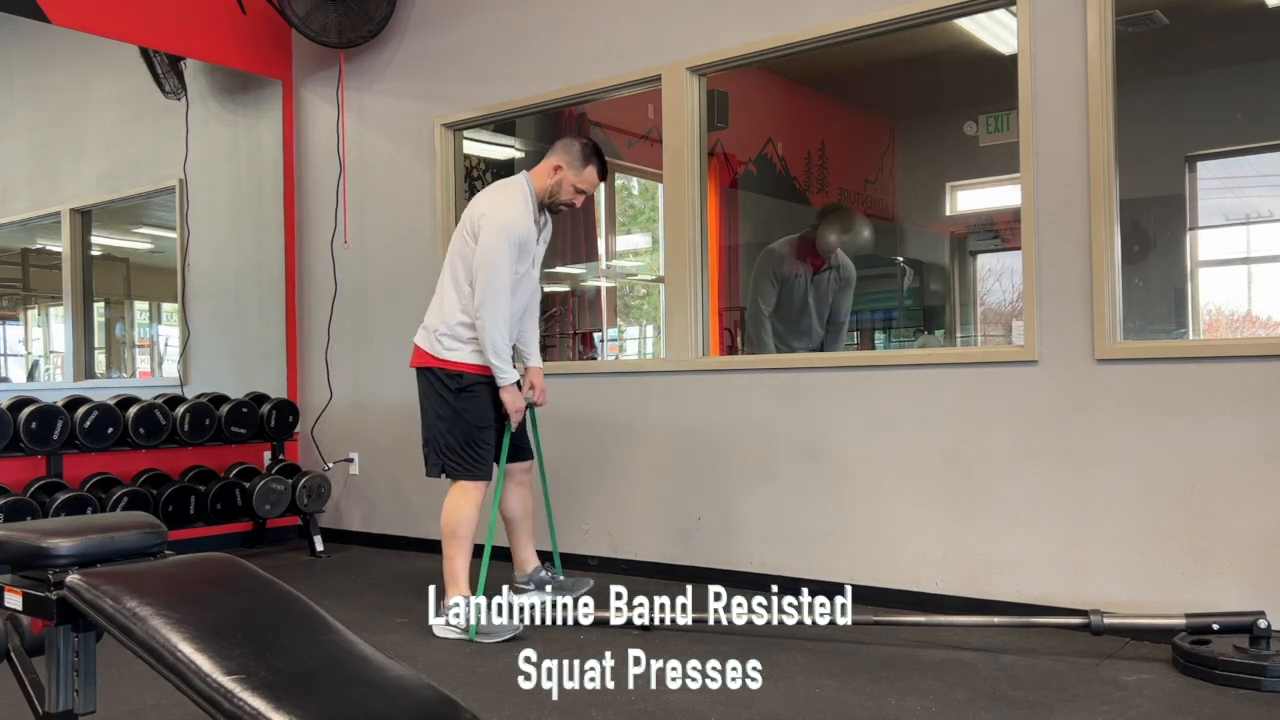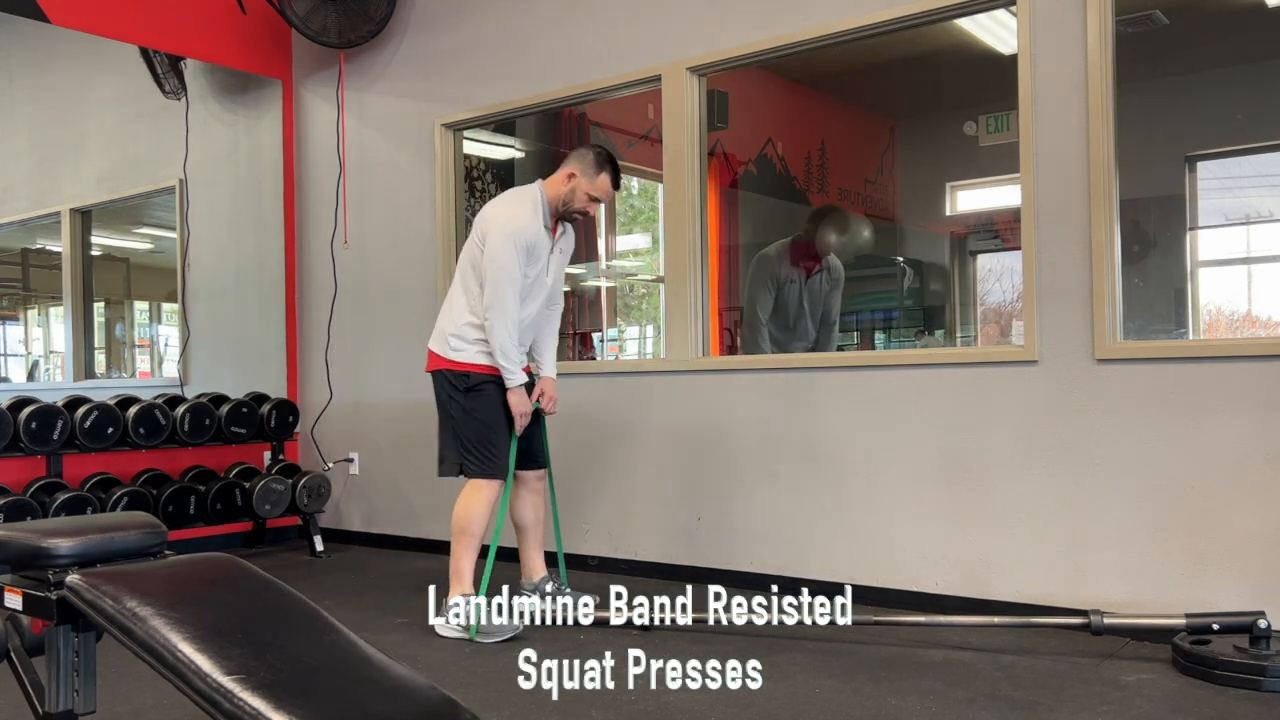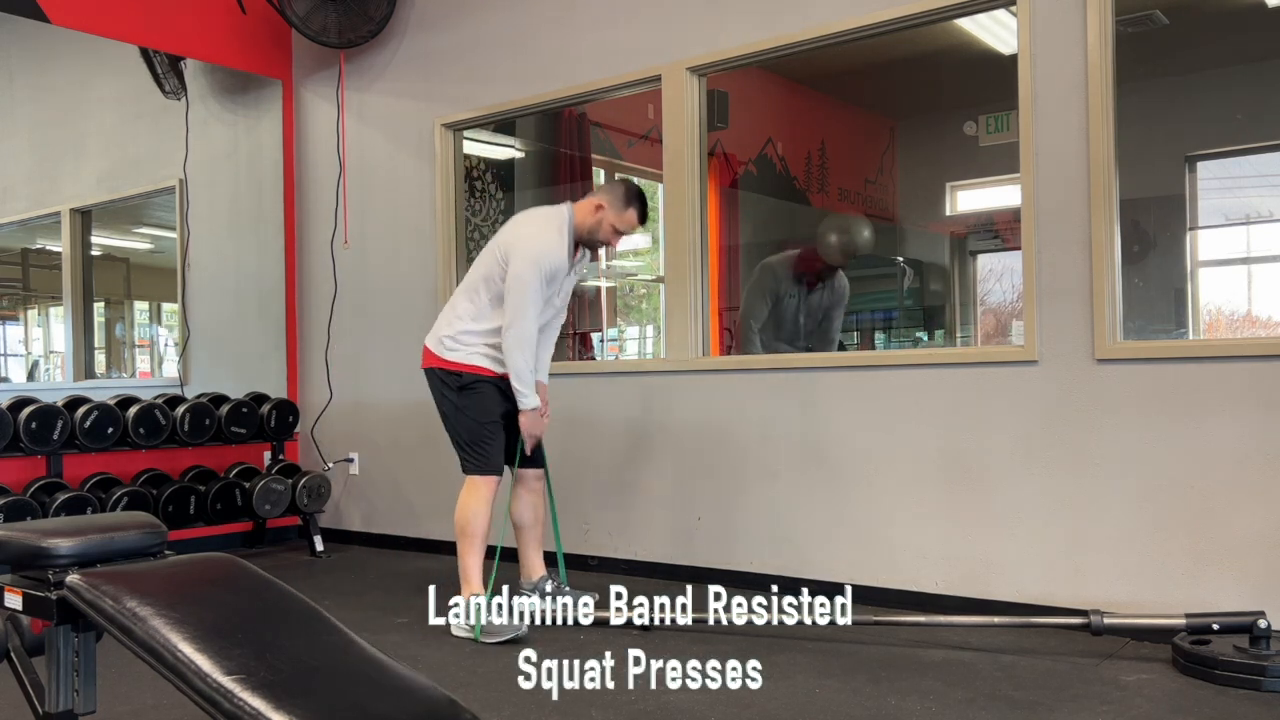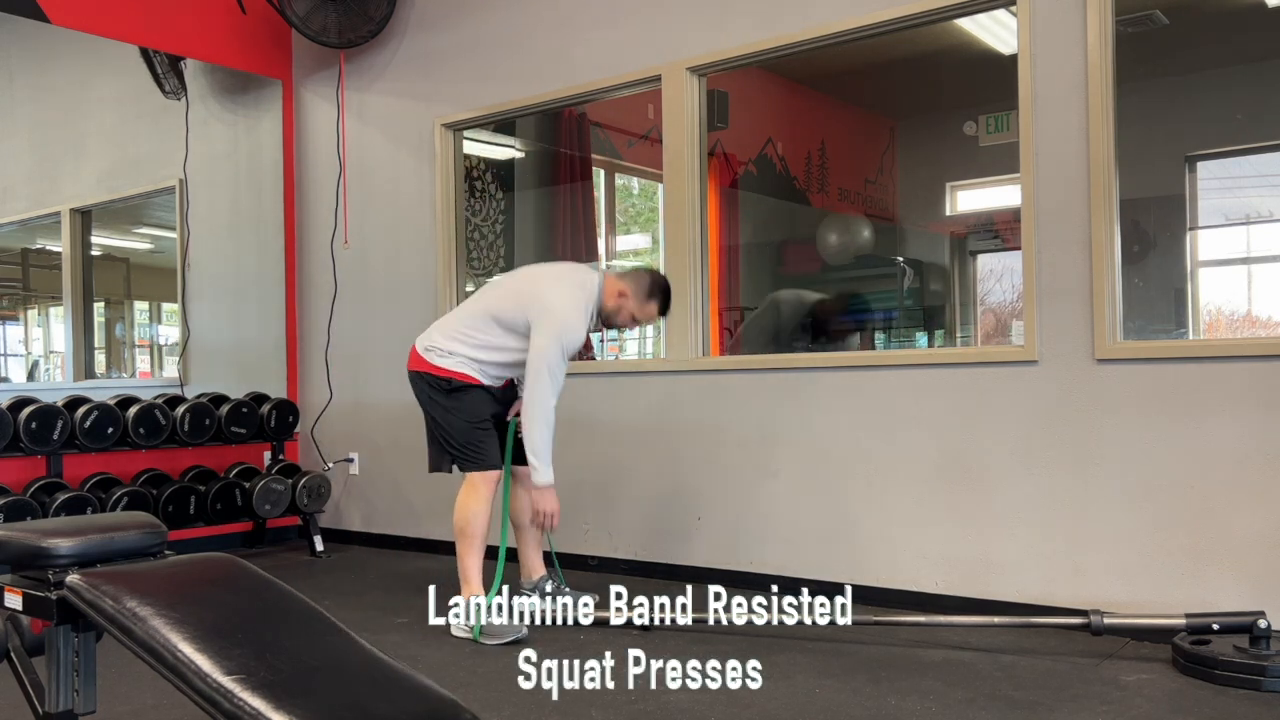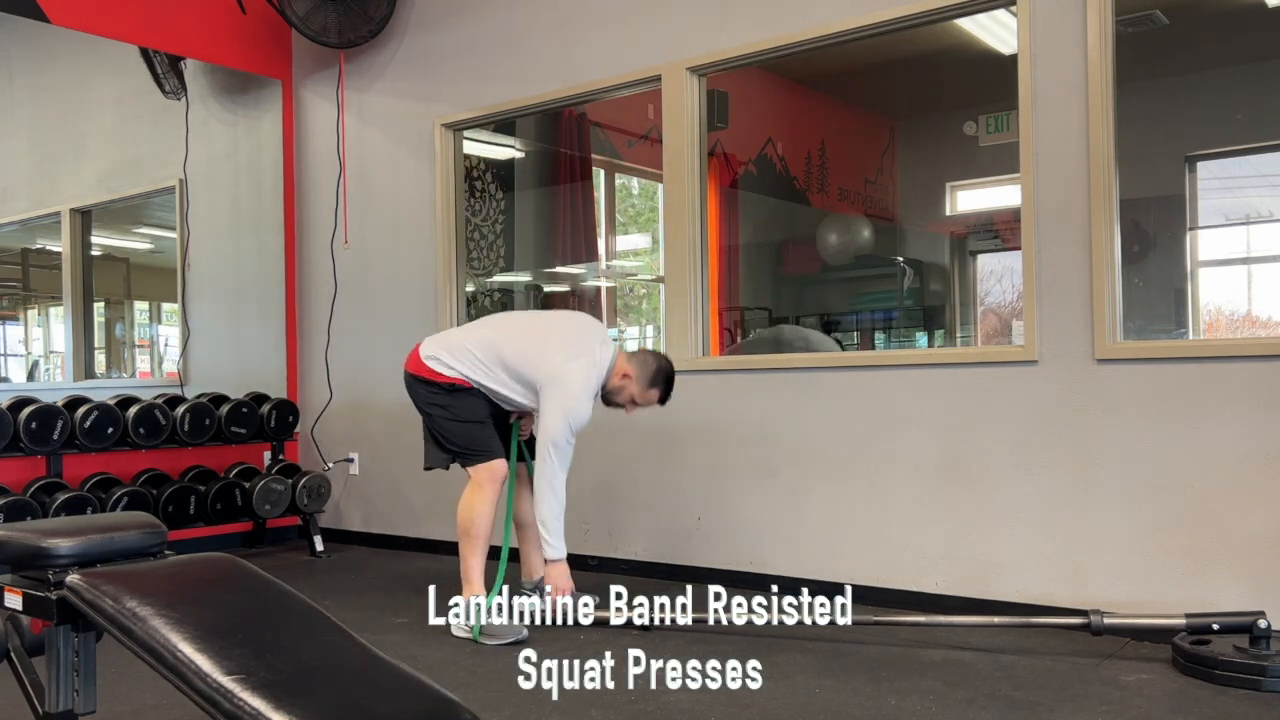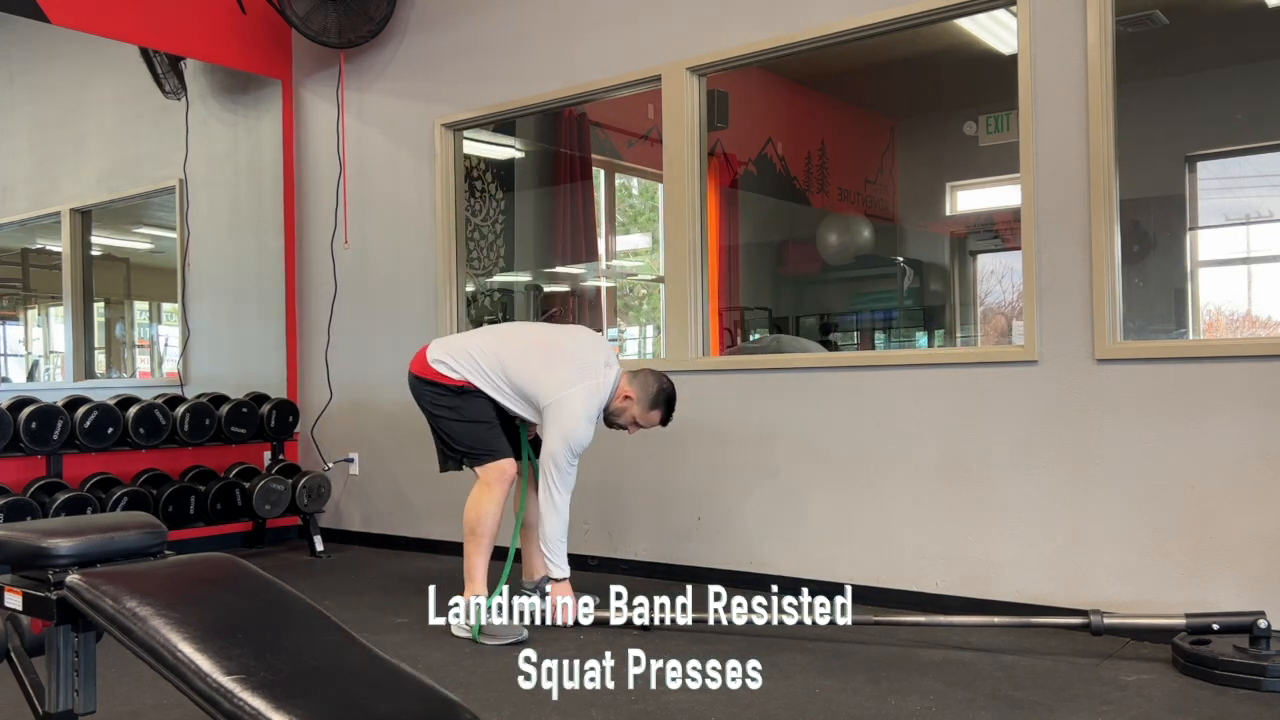
dt=0.2s
person 1, frame 1
left shoulder: (541, 217)
right shoulder: (504, 212)
right elbow: (489, 307)
left wrist: (532, 363)
right wrist: (506, 381)
left hip: (490, 361)
right hip: (456, 361)
left knee: (517, 466)
right knee: (471, 478)
left ankle: (530, 574)
right ankle: (455, 608)
person 1, frame 2
left shoulder: (564, 231)
right shoulder: (514, 218)
left elbow: (549, 305)
right elbow: (498, 309)
left wrist: (547, 373)
right wrist: (516, 383)
left hip: (510, 364)
right hip: (466, 362)
left knee: (531, 474)
right knee: (486, 476)
left ankle: (536, 583)
right ankle: (459, 604)
person 1, frame 3
left shoulder: (578, 246)
right shoulder: (541, 241)
right elbow: (519, 327)
left wrist: (539, 381)
right wrist: (527, 403)
left hip: (500, 364)
right hip: (460, 361)
left knee: (530, 471)
right knee: (486, 473)
left ankle: (536, 584)
right ankle: (470, 605)
person 1, frame 4
left shoulder: (588, 284)
right shoulder: (566, 312)
right elbow: (542, 403)
left wrist: (523, 396)
right wrist: (544, 482)
left hip: (485, 372)
right hip: (444, 369)
left knee: (522, 468)
right knee: (484, 473)
left ankle: (535, 582)
right ankle: (471, 609)
person 1, frame 5
left shoulder: (601, 341)
right shoulder: (574, 389)
right elbow: (553, 476)
left wrist: (530, 407)
right wrist: (556, 558)
left hip: (473, 371)
right hip: (438, 373)
left knee: (530, 464)
right knee: (491, 471)
left ankle: (535, 583)
person 1, frame 6
left shoulder: (605, 356)
right shoulder: (576, 410)
right elbow: (555, 495)
right wrist: (560, 577)
left hip: (470, 369)
right hip: (442, 375)
left knee: (536, 466)
right knee: (500, 471)
left ankle: (535, 584)
right ankle: (473, 608)
